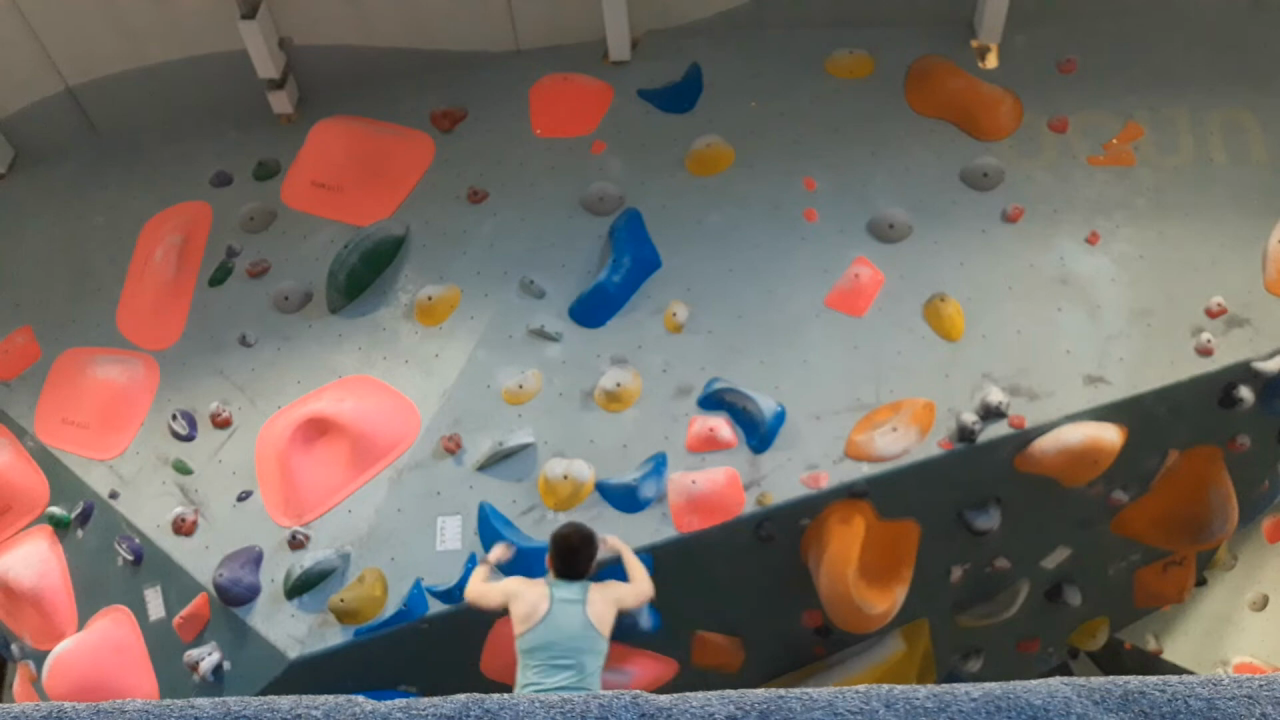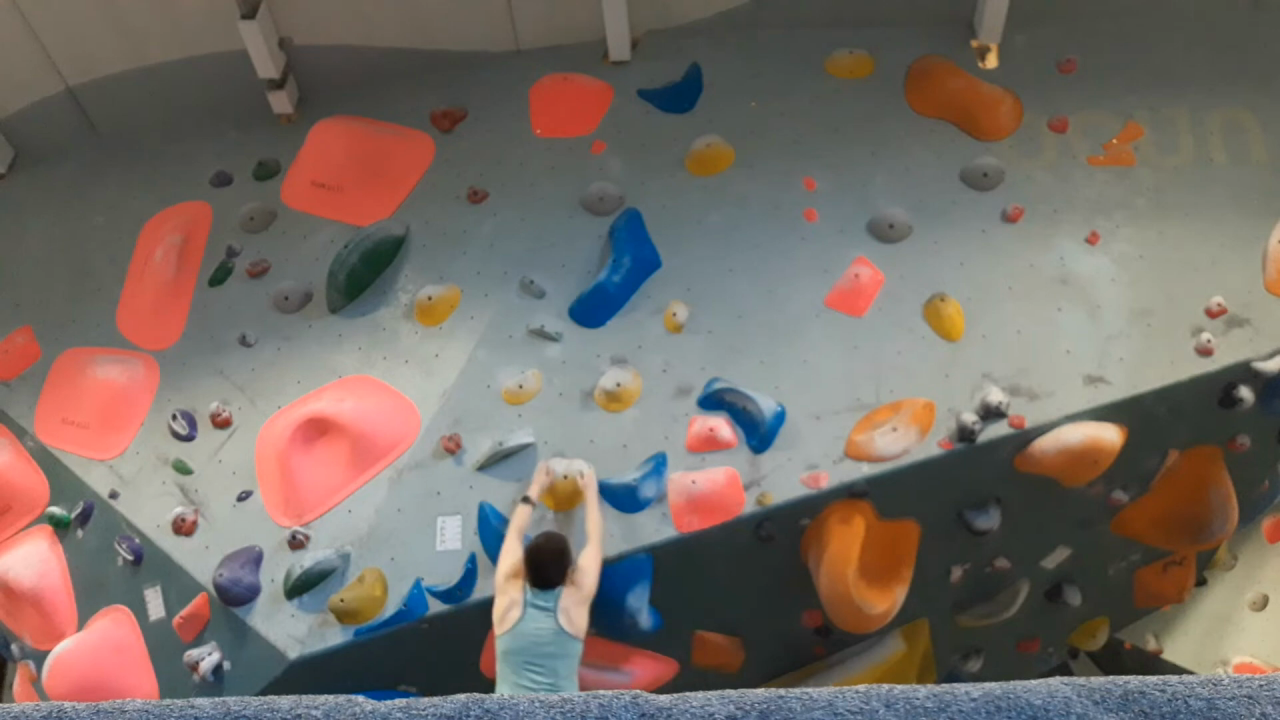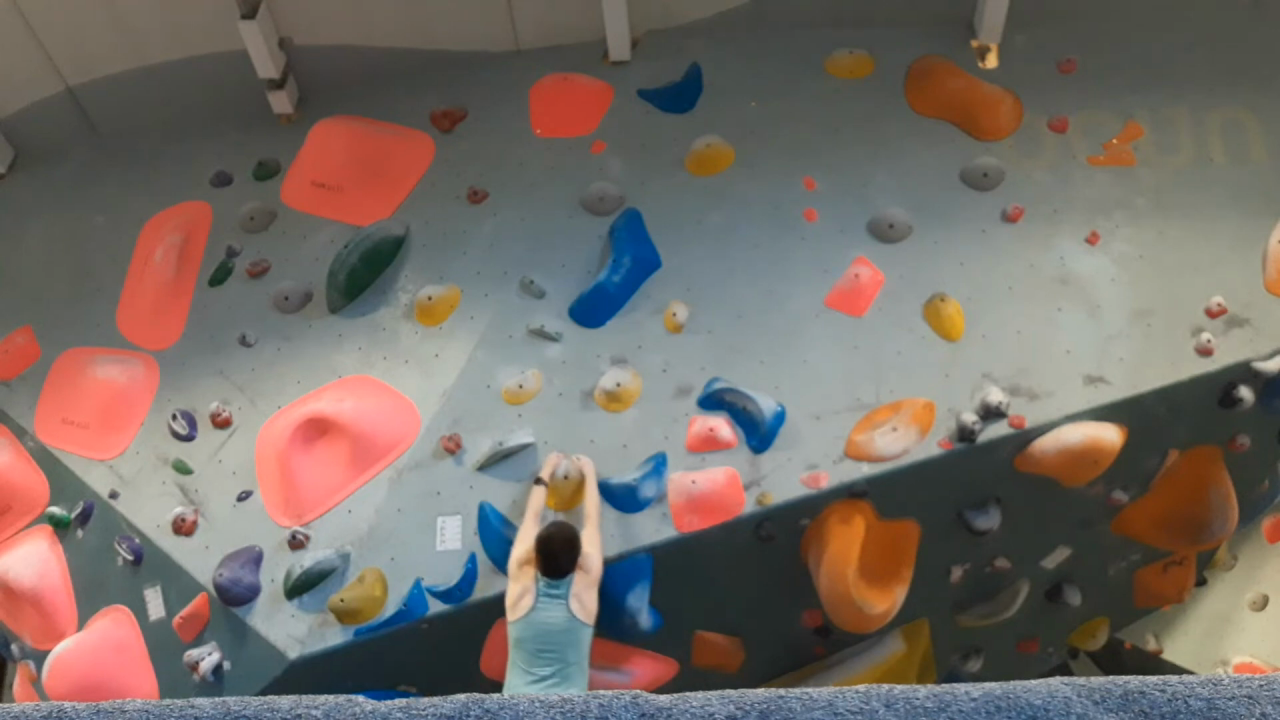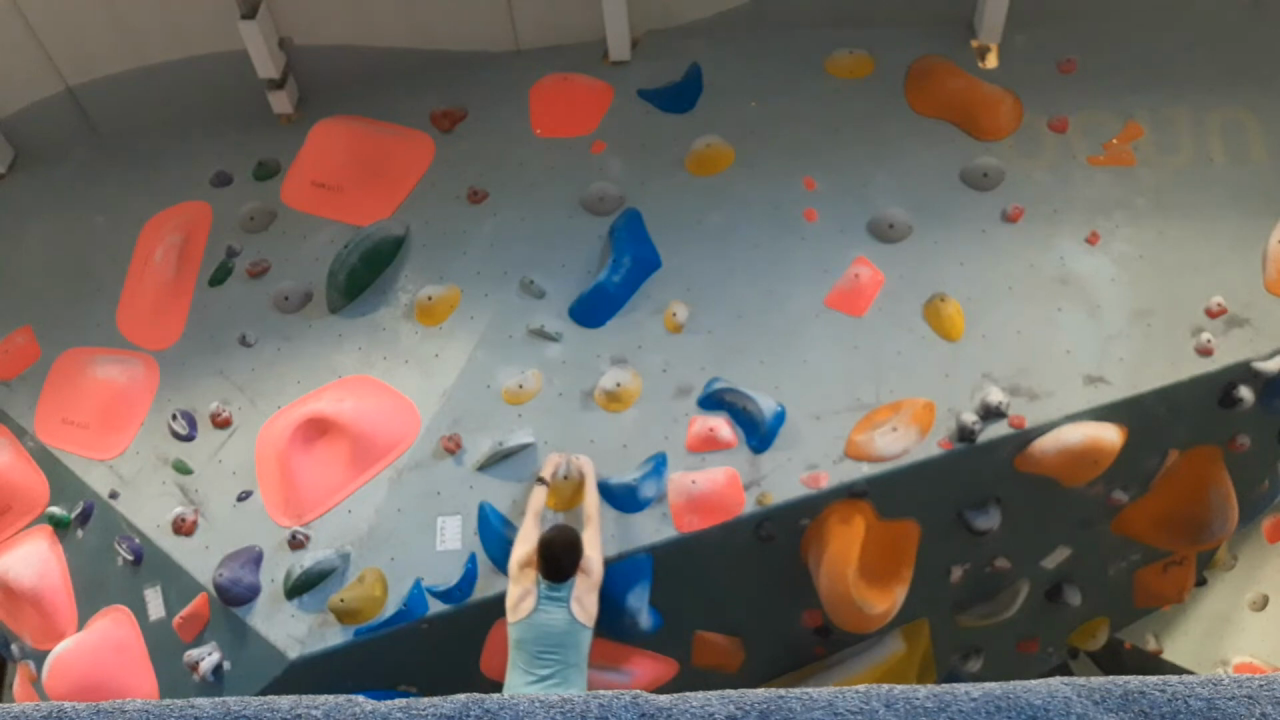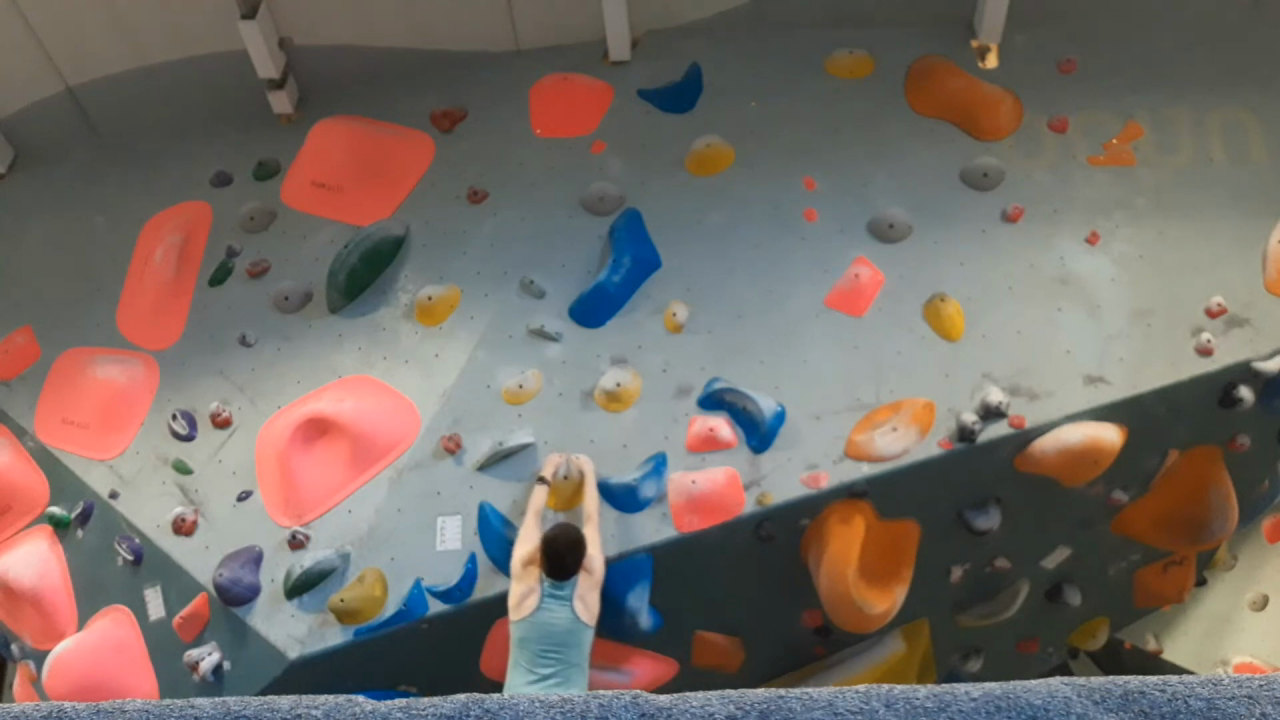
dt=0.5s
person 1, frame 1
left shoulder: (522, 593)
right shoulder: (607, 597)
left elbow: (472, 592)
right elbow: (645, 587)
left wrist: (489, 561)
right wrist: (622, 549)
person 1, frame 2
left shoulder: (508, 596)
right shoulder: (577, 600)
left elbow: (513, 535)
right elbow: (594, 542)
left wrist: (535, 489)
right wrist: (590, 490)
person 1, frame 3
left shoulder: (521, 581)
right shoulder: (585, 585)
left elbow: (531, 518)
right elbow: (591, 521)
left wrist: (545, 474)
right wrist: (589, 473)
person 1, frame 4
left shoulder: (522, 584)
right shoulder: (586, 589)
left elbow: (532, 518)
right elbow: (591, 522)
left wrist: (546, 474)
right wrist: (588, 474)
person 1, frame 5
left shoulder: (525, 583)
right shoulder: (588, 588)
left elbow: (532, 517)
right elbow: (591, 521)
left wrist: (546, 475)
right wrist: (588, 473)
